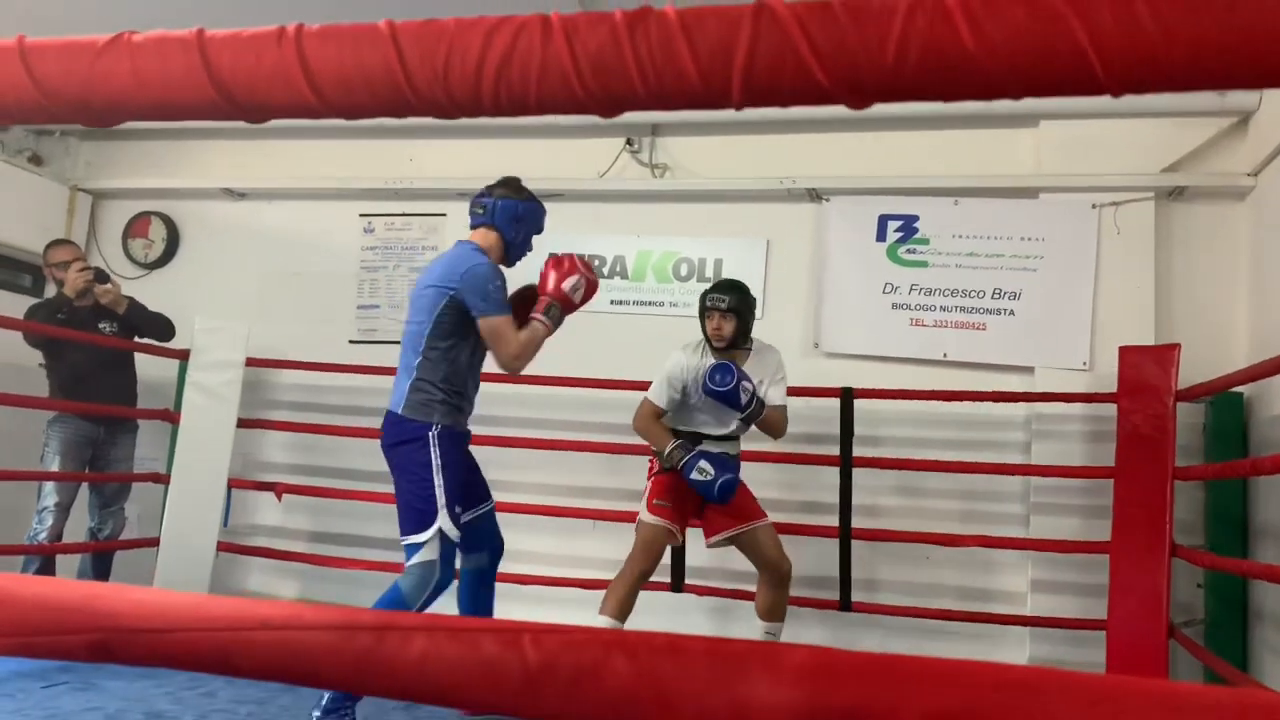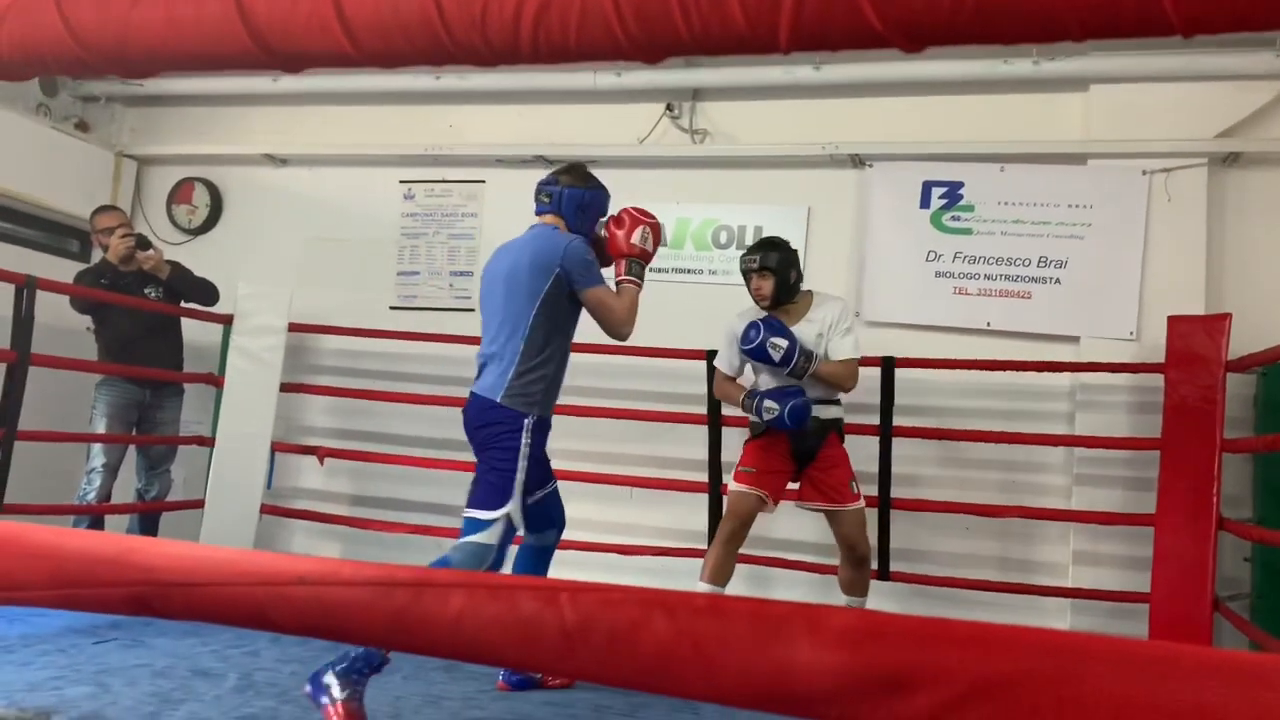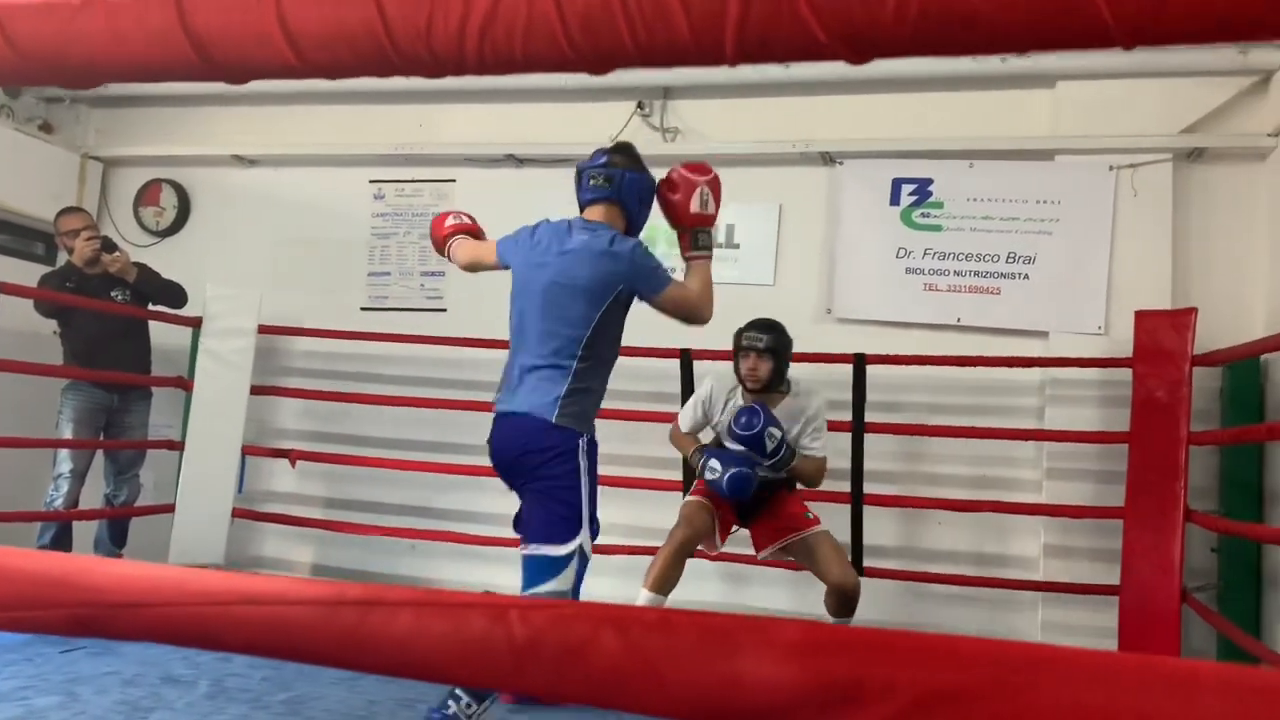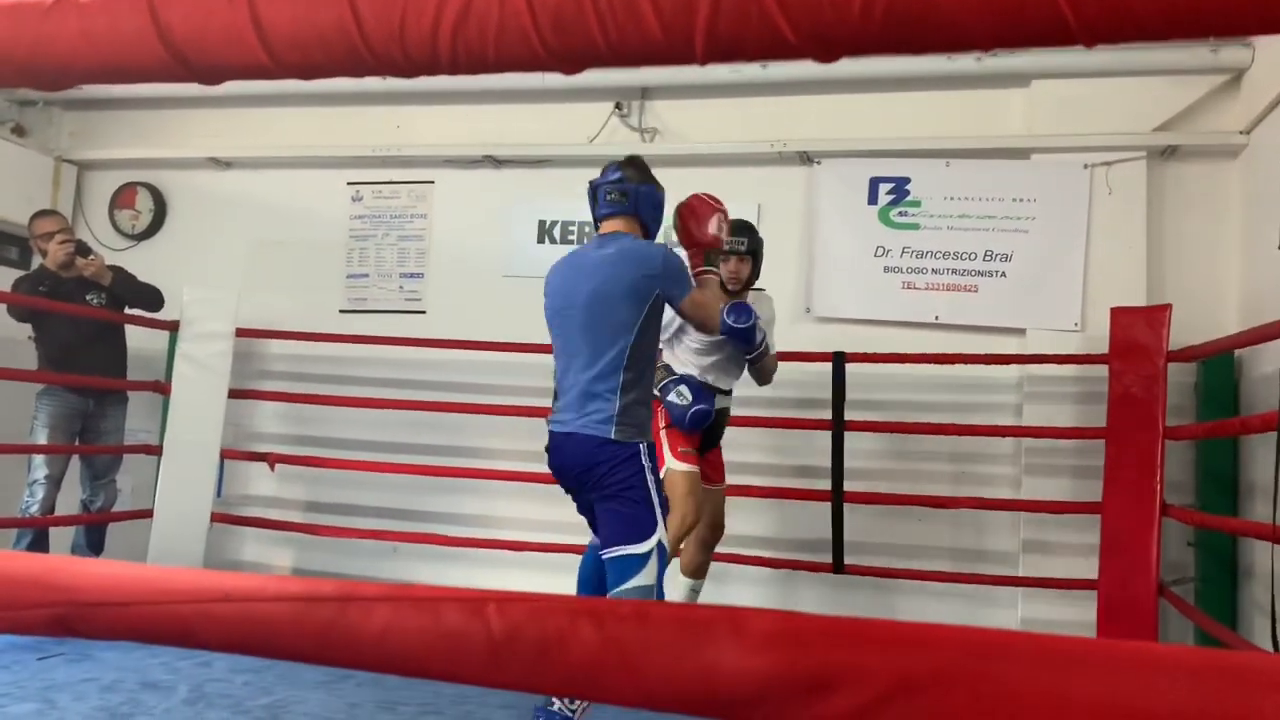
dt=1s
person 1, frame 1
left shoulder: (458, 264)
right shoulder: (476, 269)
right elbow: (511, 359)
left wrist: (519, 312)
right wrist: (553, 309)
left hip: (435, 429)
right hip: (423, 430)
left knee: (484, 546)
right knee: (429, 571)
person 1, frame 2
left shoulder: (509, 253)
right shoulder: (569, 247)
right elbow: (620, 326)
right wrist: (632, 265)
left hip: (493, 406)
right hip: (513, 414)
left knee: (546, 525)
right knee: (479, 553)
left ankle: (522, 660)
right ankle: (343, 675)
person 1, frame 3
left shoulder: (535, 238)
right shoulder: (624, 256)
left elbow: (467, 257)
right elbow: (699, 310)
left wrist: (457, 235)
right wrist: (697, 237)
left hip: (508, 428)
right hip: (556, 435)
left knee: (554, 561)
right knee: (552, 590)
person 1, frame 4
left shoulder: (559, 272)
right shoulder: (653, 260)
right elbow: (711, 319)
right wrist: (703, 259)
left hip: (564, 442)
right hip: (614, 447)
left knee: (611, 543)
right knee: (634, 594)
person 2, frame 1
left shoulder: (768, 359)
right shoulder: (687, 360)
left elbow: (777, 427)
right elbow: (644, 419)
left wrist: (748, 402)
right wrist: (685, 459)
left hip: (720, 472)
right hip: (676, 469)
left knee: (777, 566)
right knee: (642, 560)
person 2, frame 2
left shoulder: (833, 310)
right shoulder: (747, 325)
left elbow: (847, 379)
right elbow: (721, 383)
left wrist: (796, 358)
right wrist: (754, 402)
left hip: (823, 433)
right hip: (771, 432)
left knee: (856, 546)
right knee: (733, 524)
person 2, frame 3
left shoulder: (808, 404)
right shoulder: (718, 388)
left elbow: (814, 476)
right elbow: (678, 433)
left wrist: (780, 449)
right wrist: (705, 460)
left hip: (774, 490)
right hip: (724, 484)
left knee: (845, 581)
right knee: (686, 531)
person 2, frame 4
left shoulder: (761, 305)
left elbow: (765, 376)
left wrist: (755, 344)
right wrist: (665, 379)
left hip: (708, 421)
right hip: (672, 413)
left knee: (710, 528)
right knee: (687, 512)
person 3, frame 1
left shoulder: (120, 305)
right shoulder: (45, 311)
left elbow: (166, 330)
right elbow: (33, 337)
left wrist: (123, 306)
right wrist: (67, 294)
left hip: (119, 426)
right hip: (69, 422)
left knee: (109, 521)
right knee: (51, 514)
person 3, frame 2
left shoulder: (167, 270)
right shoulder: (93, 277)
left elbow: (210, 296)
right elbow: (80, 304)
left wrist: (164, 273)
right wrist: (110, 261)
left hip: (165, 390)
right hip: (117, 386)
left knee: (156, 482)
right knee: (99, 474)
person 3, frame 3
left shoulder: (134, 272)
right shoulder: (59, 280)
left elbow: (178, 297)
right elbow: (44, 307)
left wrist: (132, 275)
right wrist: (76, 264)
left hip: (133, 394)
right hip: (84, 391)
left knee: (125, 487)
right knee: (67, 479)
left ankle: (109, 557)
person 3, frame 4
left shoulder: (109, 275)
right shoulder: (32, 284)
left elbow: (154, 300)
right elbow: (17, 312)
left wrist: (107, 279)
right wrist: (49, 268)
left hip: (109, 399)
right hip: (58, 396)
left knee: (101, 492)
right knee: (42, 486)
